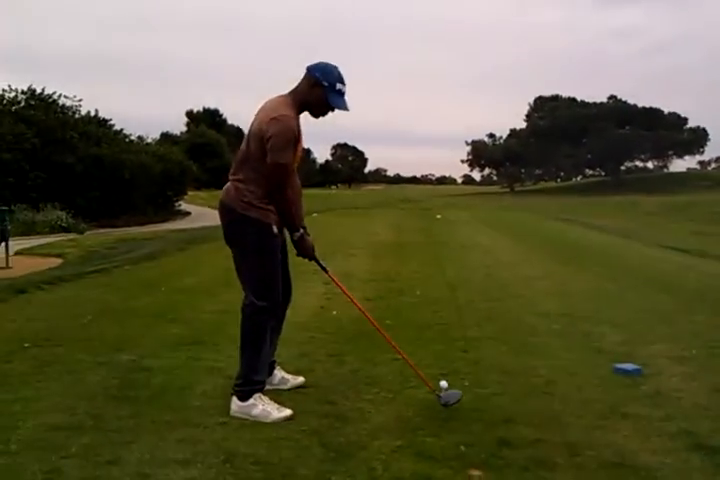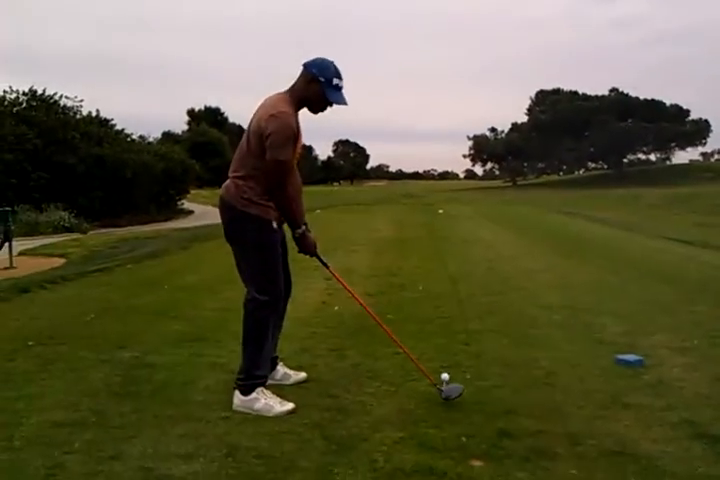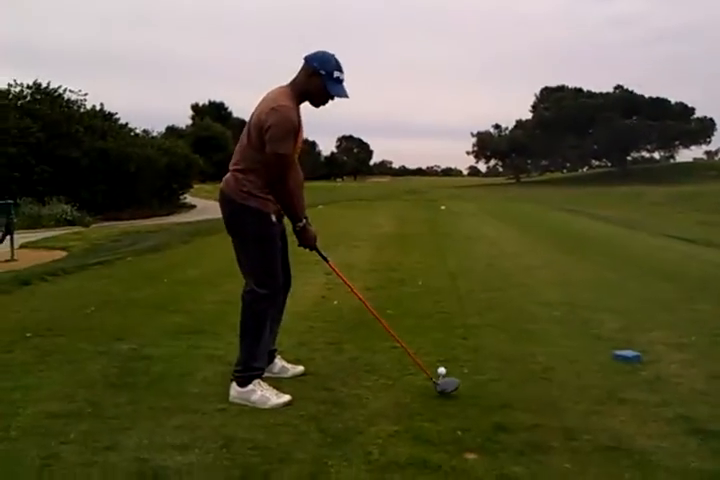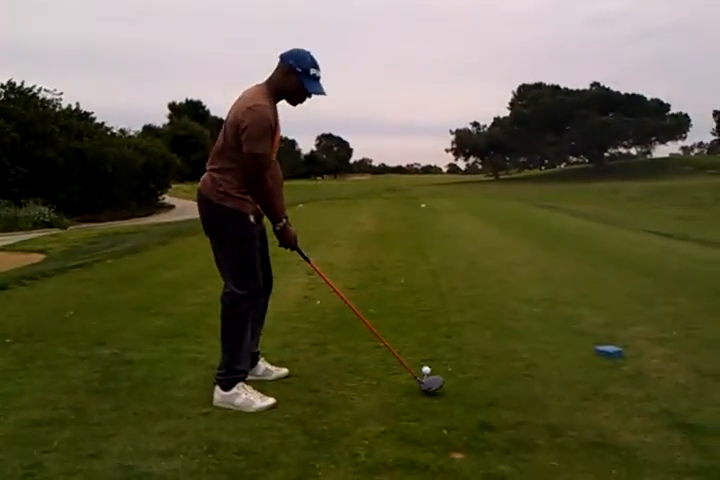
dt=0.1s
person 1, frame 1
left shoulder: (284, 110)
right shoulder: (283, 122)
left elbow: (285, 180)
right elbow: (279, 188)
left wrist: (297, 228)
right wrist: (299, 234)
left hip: (258, 212)
right hip: (248, 214)
left knee: (278, 294)
right knee: (263, 300)
left ankle: (265, 369)
right ankle: (246, 395)
person 1, frame 2
left shoulder: (283, 108)
right shoulder: (282, 119)
left elbow: (285, 177)
right elbow: (278, 185)
left wrist: (299, 225)
right wrist: (300, 231)
left hip: (258, 209)
right hip: (248, 211)
left knee: (278, 290)
right knee: (265, 296)
left ankle: (267, 365)
right ankle: (248, 389)
person 1, frame 3
left shoulder: (285, 102)
right shoulder: (283, 113)
left elbow: (287, 169)
right elbow: (279, 178)
left wrist: (299, 218)
right wrist: (301, 224)
left hip: (260, 201)
right hip: (248, 203)
left knee: (278, 283)
right knee: (263, 288)
left ankle: (265, 357)
right ankle: (245, 381)
person 1, frame 4
left shoulder: (262, 101)
right shoulder: (259, 112)
left elbow: (266, 169)
right elbow: (257, 178)
left wrist: (280, 218)
right wrist: (281, 224)
left hip: (238, 202)
right hip: (226, 204)
left knee: (259, 284)
right knee: (243, 290)
left ankle: (248, 360)
right ankle: (228, 384)
